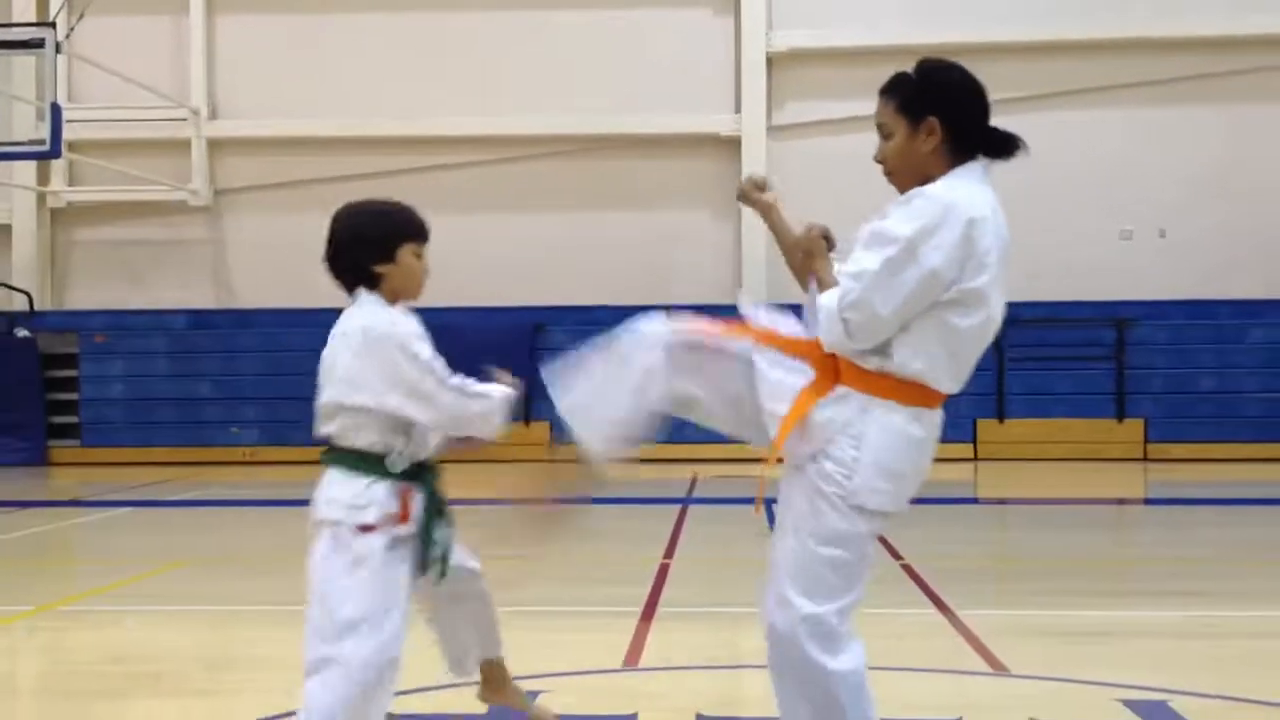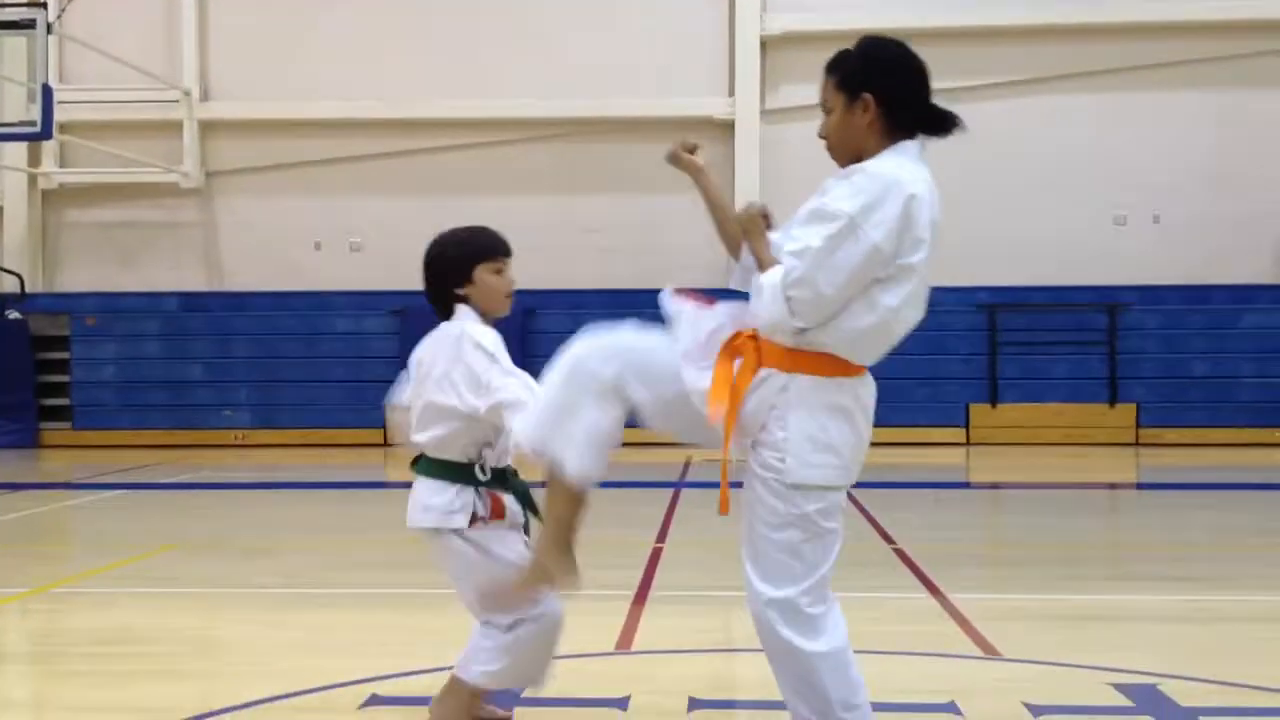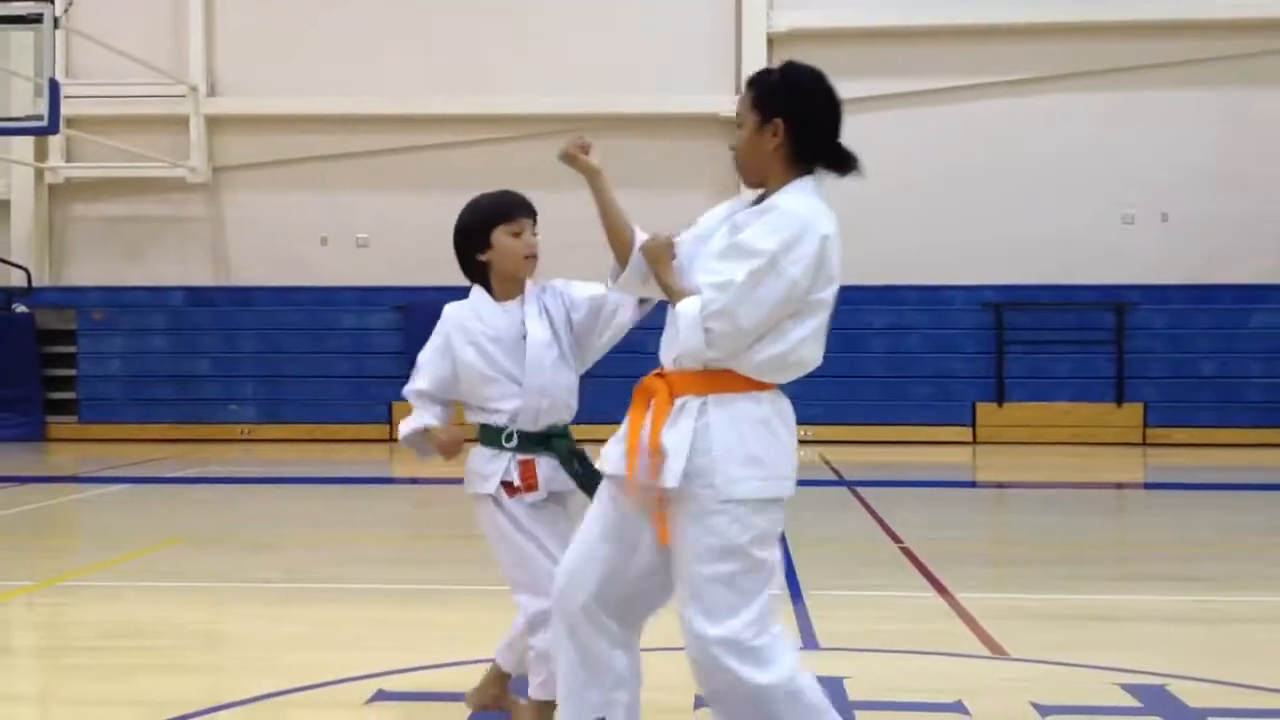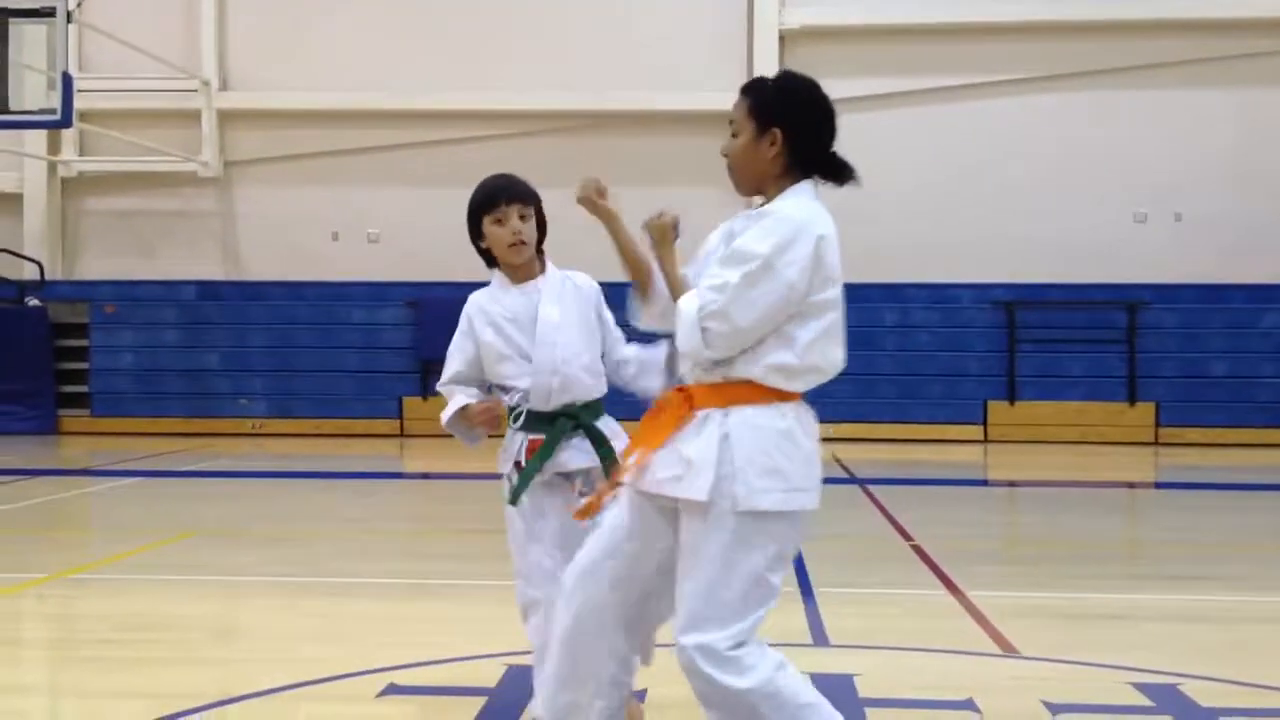
dt=0.3s
person 1, frame 1
left shoulder: (952, 212)
right shoulder: (944, 208)
left elbow: (849, 324)
right elbow: (847, 311)
left wrist: (816, 261)
right wrist: (773, 217)
left hip: (861, 432)
right hip: (832, 402)
left knee: (809, 621)
right knee: (661, 342)
person 1, frame 2
left shoulder: (889, 188)
right shoulder: (873, 185)
left elbow: (791, 301)
right elbow: (756, 265)
left wrist: (759, 240)
right wrist: (702, 181)
left hip: (806, 410)
right hip: (761, 378)
left knee: (792, 602)
right knee: (601, 359)
right ankle: (555, 550)
person 1, frame 3
left shoulder: (798, 226)
right shoulder: (742, 216)
left elbow: (709, 332)
right elbow: (637, 268)
left wrist: (667, 274)
right wrist: (595, 180)
left hip: (730, 437)
right hip: (673, 427)
left knee: (725, 637)
right knee: (589, 595)
person 1, frame 4
left shoulder: (794, 230)
right shoulder: (770, 224)
left elbow: (707, 334)
right elbow: (661, 307)
left wrist: (665, 253)
right wrist: (611, 224)
left hip: (751, 454)
right hip: (706, 444)
left knee: (715, 646)
right knee: (597, 592)
person 2, frame 1
left shoulder: (360, 324)
right shoulder: (387, 328)
right elbow: (445, 400)
right wrist: (502, 396)
left hip: (394, 495)
right hip: (367, 503)
left knee: (460, 586)
right knee: (359, 650)
person 2, frame 2
left shoulder: (442, 341)
right shoulder: (471, 340)
left elbow: (406, 404)
right elbow: (514, 401)
left hip: (472, 497)
right hip: (459, 504)
left knee: (511, 611)
right knee: (535, 611)
person 2, frame 3
left shoulder: (557, 302)
right shoulder: (459, 322)
left elbow: (616, 302)
right elbow: (423, 395)
right wrist: (431, 433)
left hip: (558, 466)
right hip: (505, 475)
left knee: (546, 592)
right knee: (553, 592)
person 2, frame 4
left shoulder: (580, 290)
right shoulder: (480, 309)
left elbow: (619, 358)
right elbow: (458, 384)
left wrist: (670, 362)
right wrist: (471, 413)
left hip: (597, 445)
right hip: (533, 456)
right knee: (550, 583)
